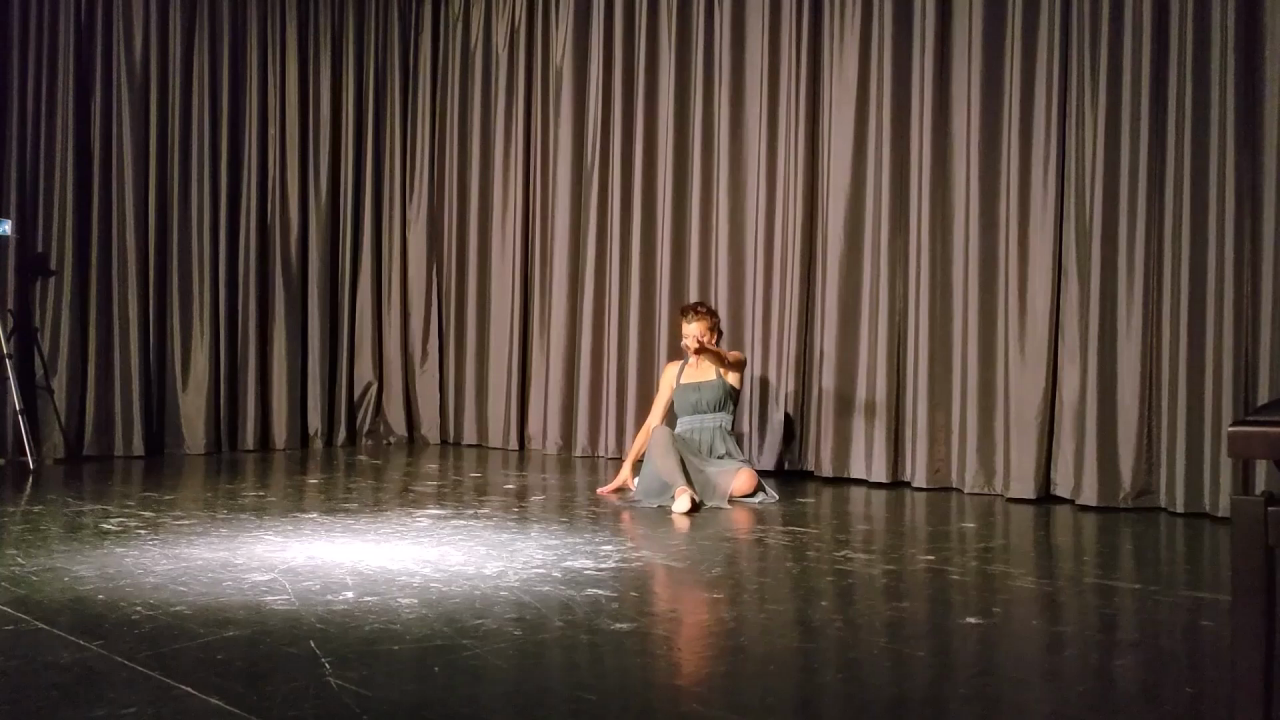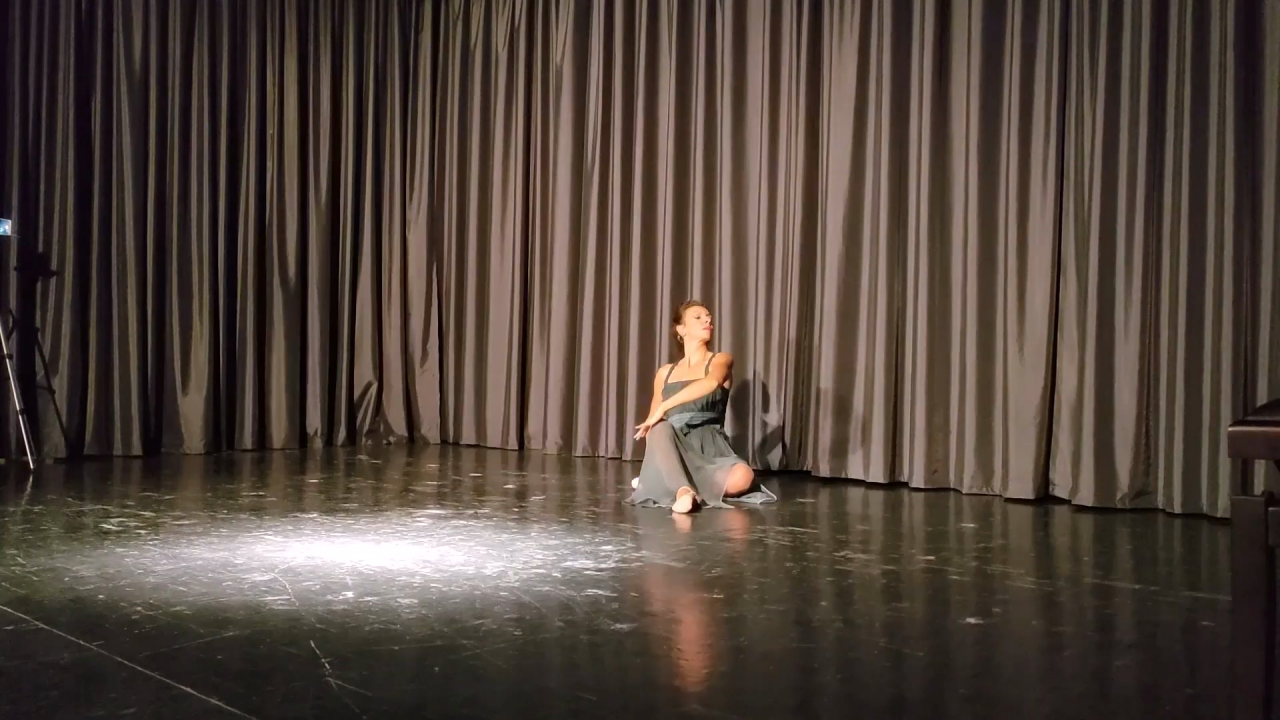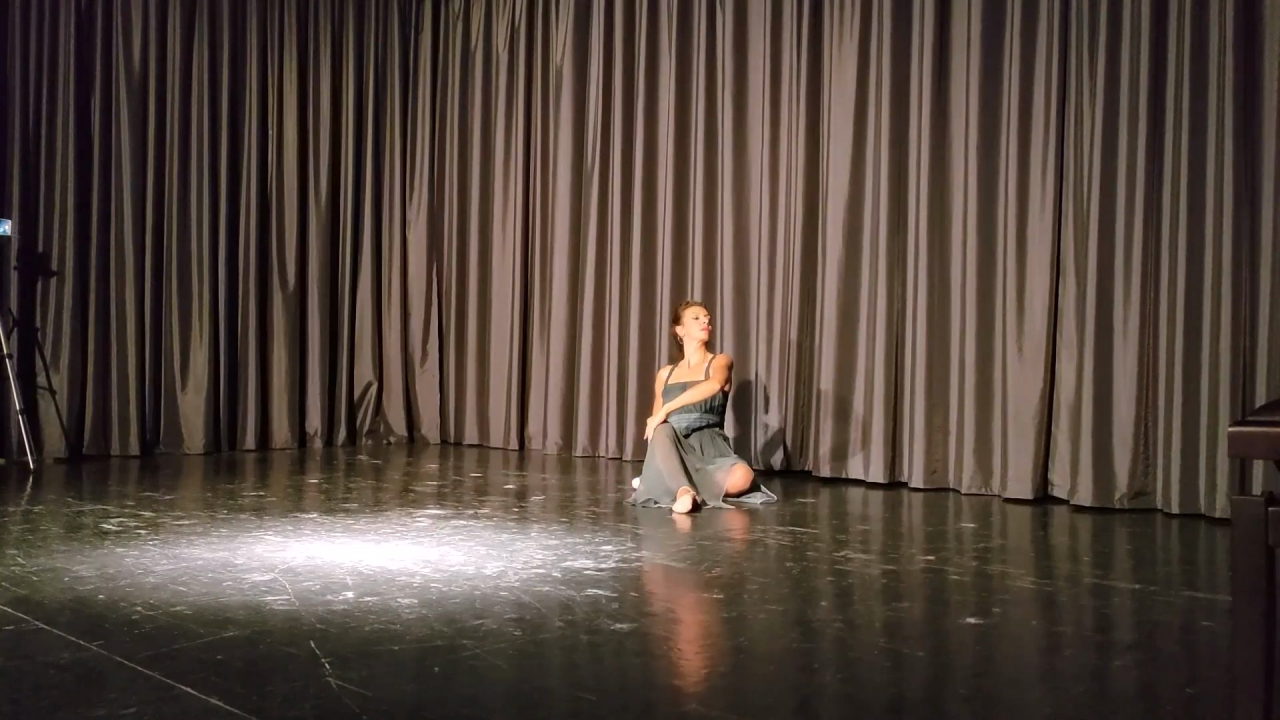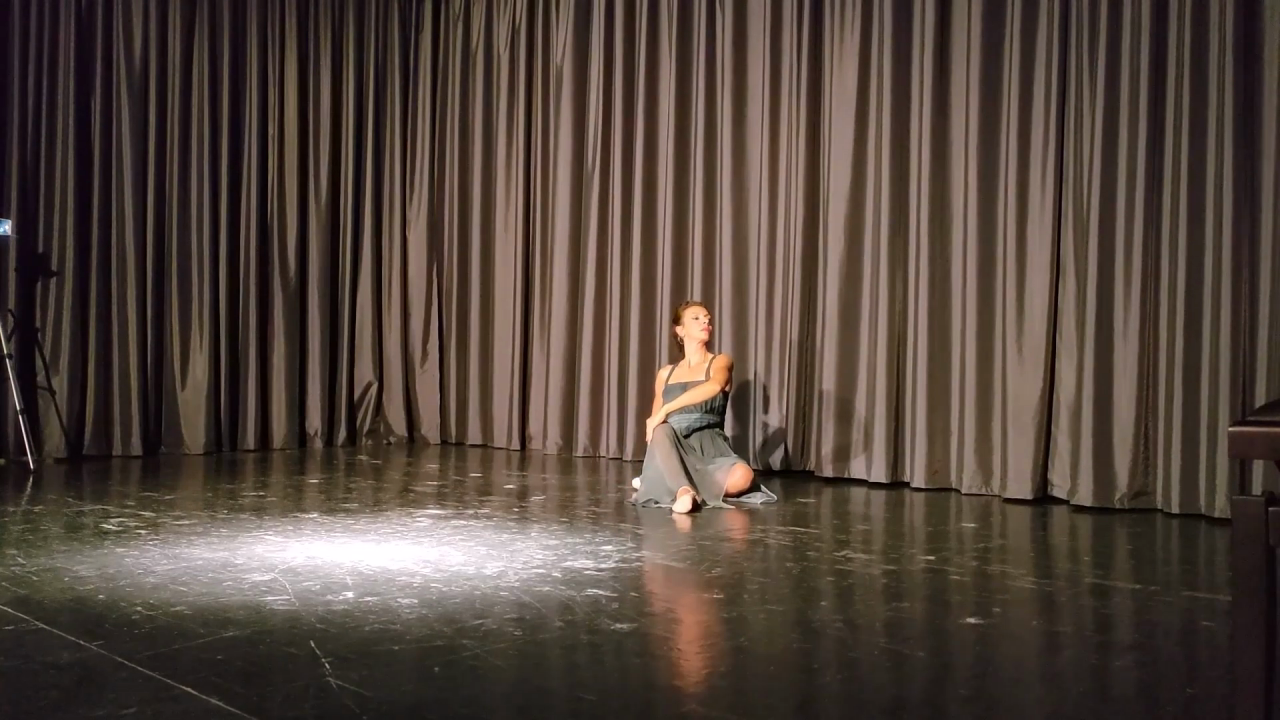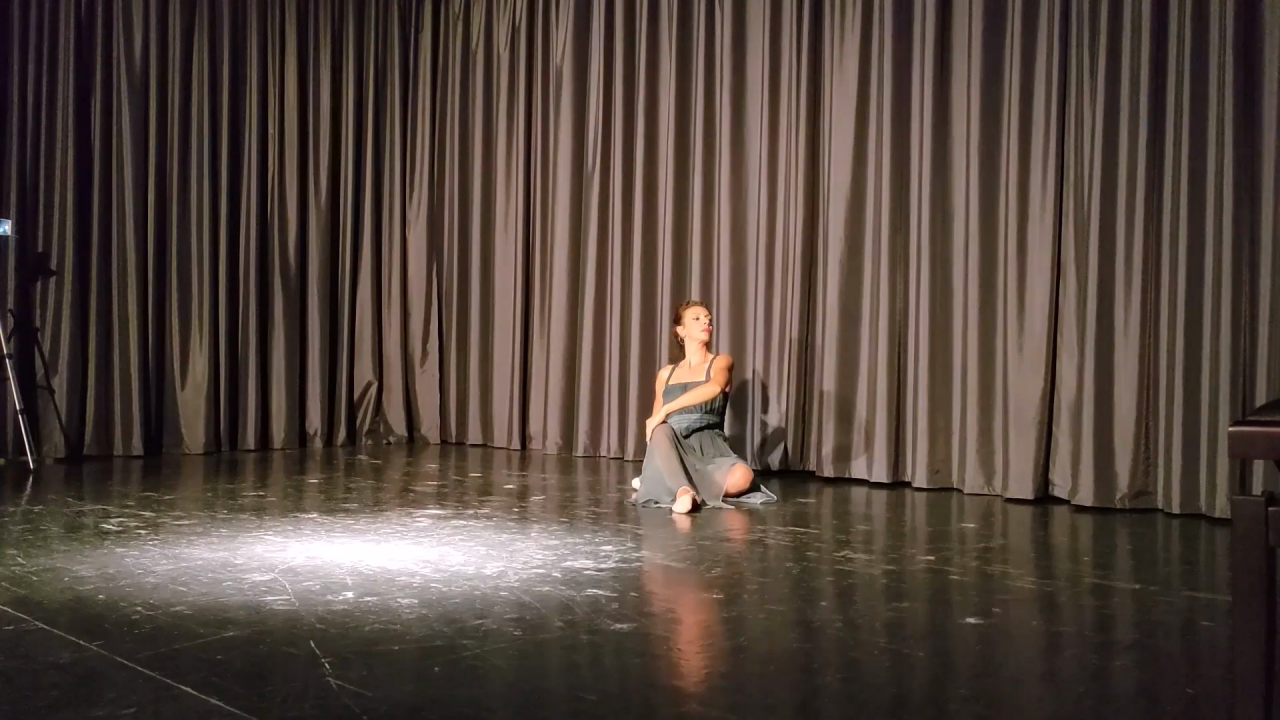
dt=1s
person 1, frame 1
left shoulder: (734, 363)
right shoulder: (674, 370)
left elbow: (723, 360)
right elbow: (653, 423)
left wrist: (703, 350)
right wrist: (627, 465)
left hip: (719, 454)
right hip: (683, 451)
left knee: (746, 481)
right knee: (661, 433)
left ankle: (676, 484)
right ankle: (682, 489)
person 1, frame 2
left shoulder: (721, 360)
right shoulder: (665, 373)
left elbow: (712, 382)
right elbow: (654, 422)
left wrist: (664, 407)
left hip: (711, 449)
right hip: (675, 451)
left knee: (742, 477)
right knee: (661, 429)
left ankle: (670, 482)
right ankle: (683, 490)
person 1, frame 3
left shoulder: (721, 362)
right shoulder: (665, 374)
left elbow: (715, 384)
right elbow: (655, 424)
left wrist: (666, 409)
left hip: (710, 449)
right hip: (675, 450)
left knee: (742, 477)
right knee: (662, 431)
left ankle: (675, 484)
right ankle: (684, 490)
person 1, frame 4
left shoulder: (721, 362)
right shoulder: (665, 374)
left elbow: (715, 386)
right elbow: (655, 424)
left wrist: (666, 409)
left hip: (709, 448)
right hip: (674, 450)
left knee: (742, 476)
right knee: (662, 431)
left ankle: (669, 482)
right ankle: (683, 490)
person 1, frame 5
left shoulder: (721, 362)
right shoulder: (666, 374)
left elbow: (714, 387)
right elbow: (655, 424)
left wrist: (665, 410)
left hip: (709, 448)
right hip: (674, 450)
left knee: (741, 477)
right knee: (661, 431)
left ankle: (668, 482)
right ankle: (683, 490)
